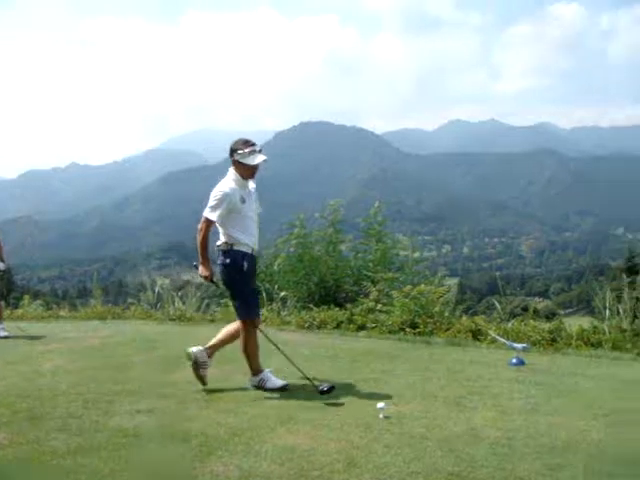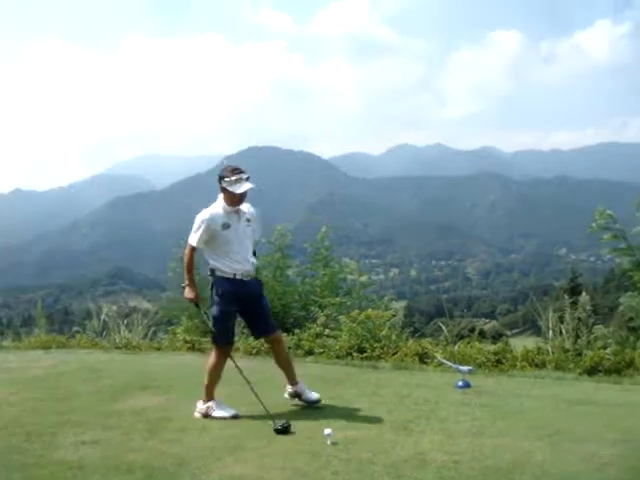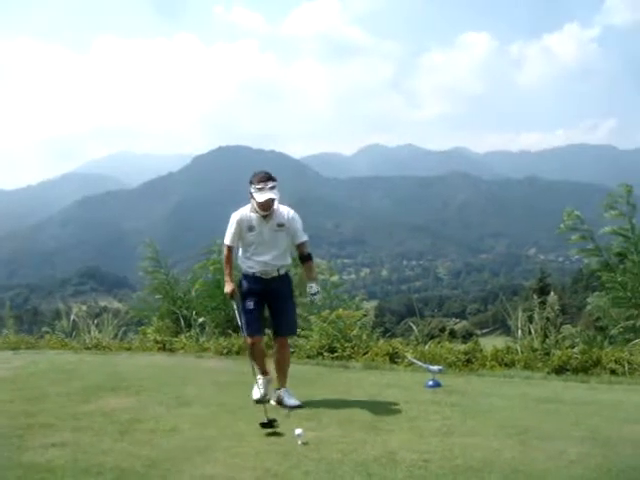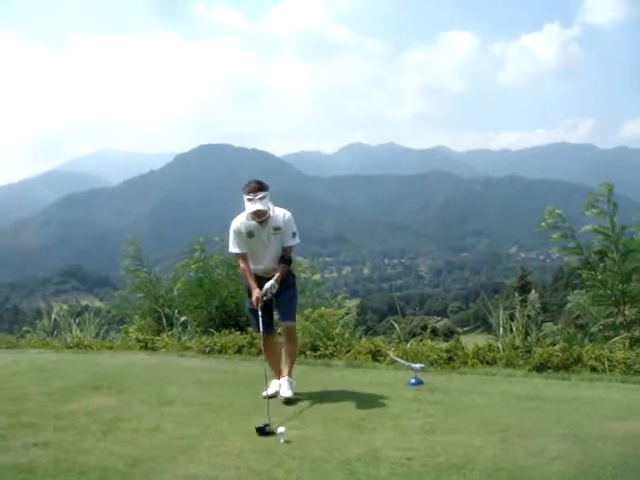
dt=0.4s
person 1, frame 1
left shoulder: (250, 187)
right shoulder: (225, 191)
right elbow: (203, 227)
right wrist: (204, 264)
left hip: (247, 259)
right hip: (236, 260)
left knee: (248, 321)
right knee: (249, 320)
left ankle: (203, 352)
right ankle: (257, 374)
person 1, frame 2
left shoulder: (251, 213)
right shoulder: (209, 217)
right elbow: (190, 251)
right wrist: (190, 285)
left hip: (251, 284)
right hip: (225, 285)
left knee: (275, 338)
right knee: (222, 348)
left ankle: (296, 386)
right ankle: (207, 402)
person 1, frame 3
left shoulder: (289, 215)
right shoulder: (239, 217)
left elbow: (303, 250)
right elbow: (229, 250)
left wrist: (311, 281)
right wrist: (228, 280)
left hip: (280, 280)
right hip: (251, 282)
left knee: (282, 339)
right knee: (253, 339)
left ankle: (281, 389)
right ankle: (263, 376)
person 1, frame 4
left shoulder: (284, 217)
right shoulder: (238, 225)
left elbow: (287, 255)
right elbow: (243, 261)
left wrist: (275, 281)
right wrist: (254, 289)
left hip: (282, 278)
right hip: (255, 279)
left knee: (288, 326)
right knee: (266, 334)
left ankle: (286, 379)
right ankle: (277, 379)
